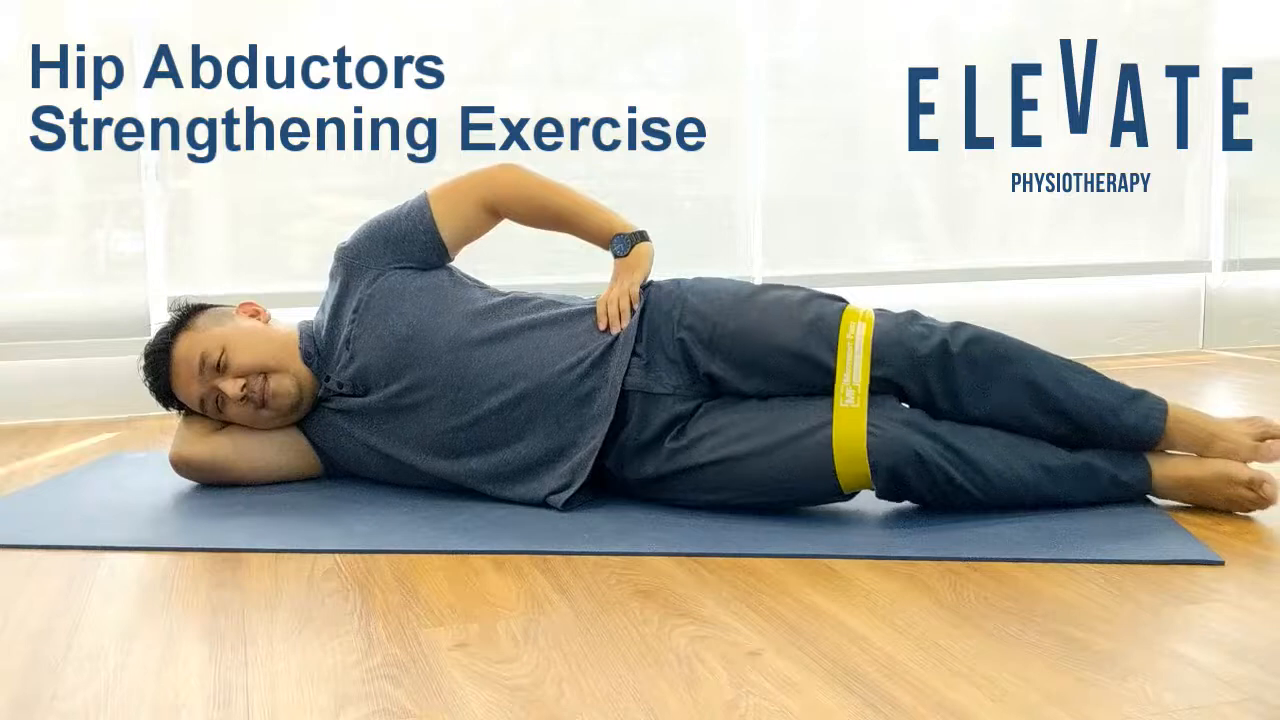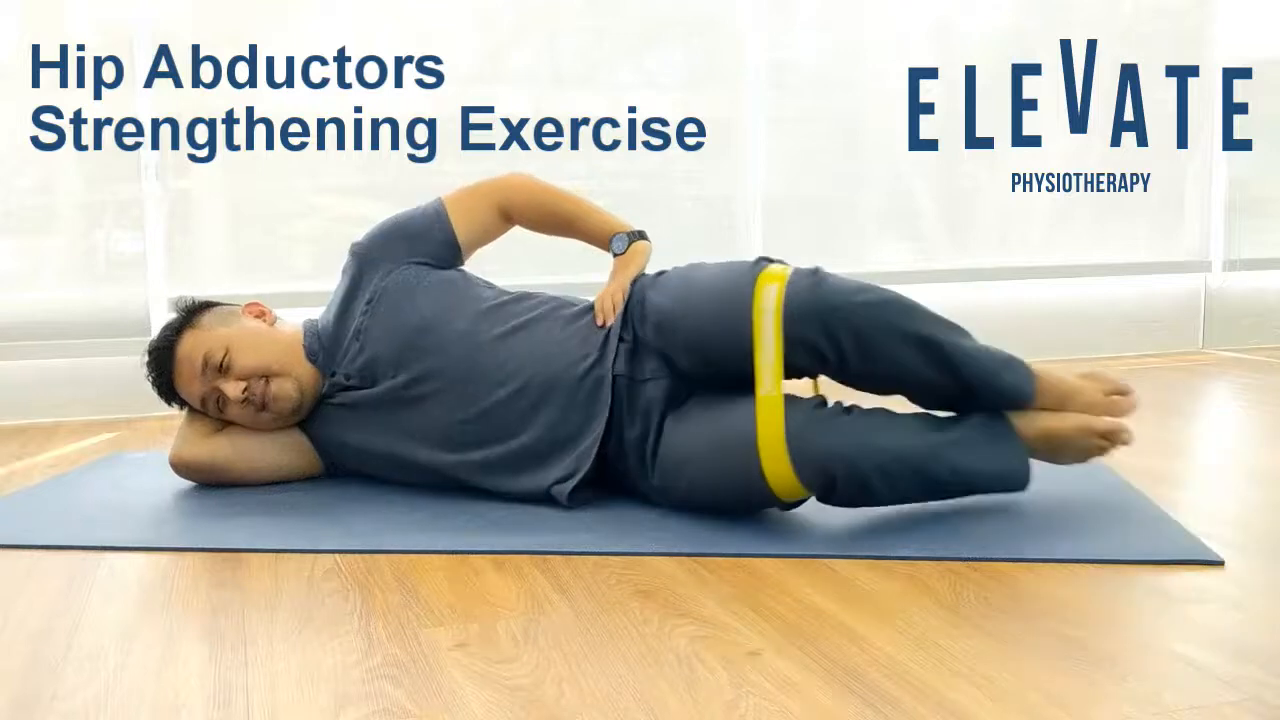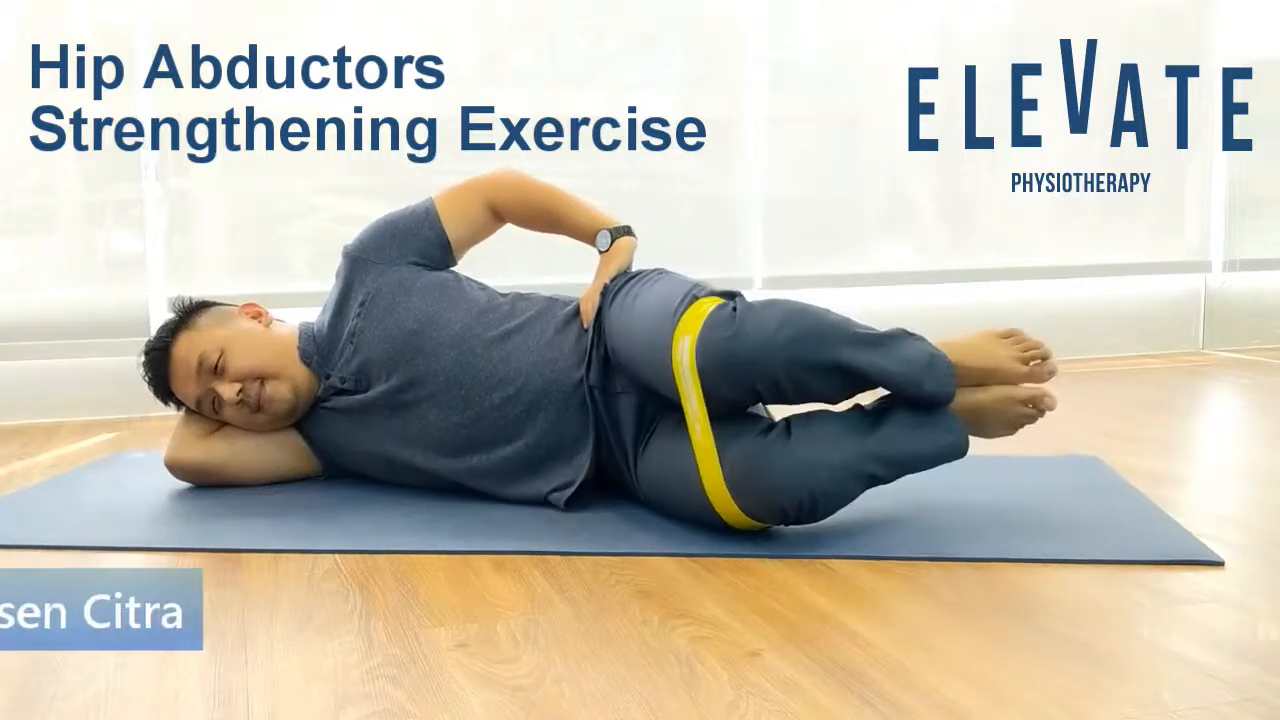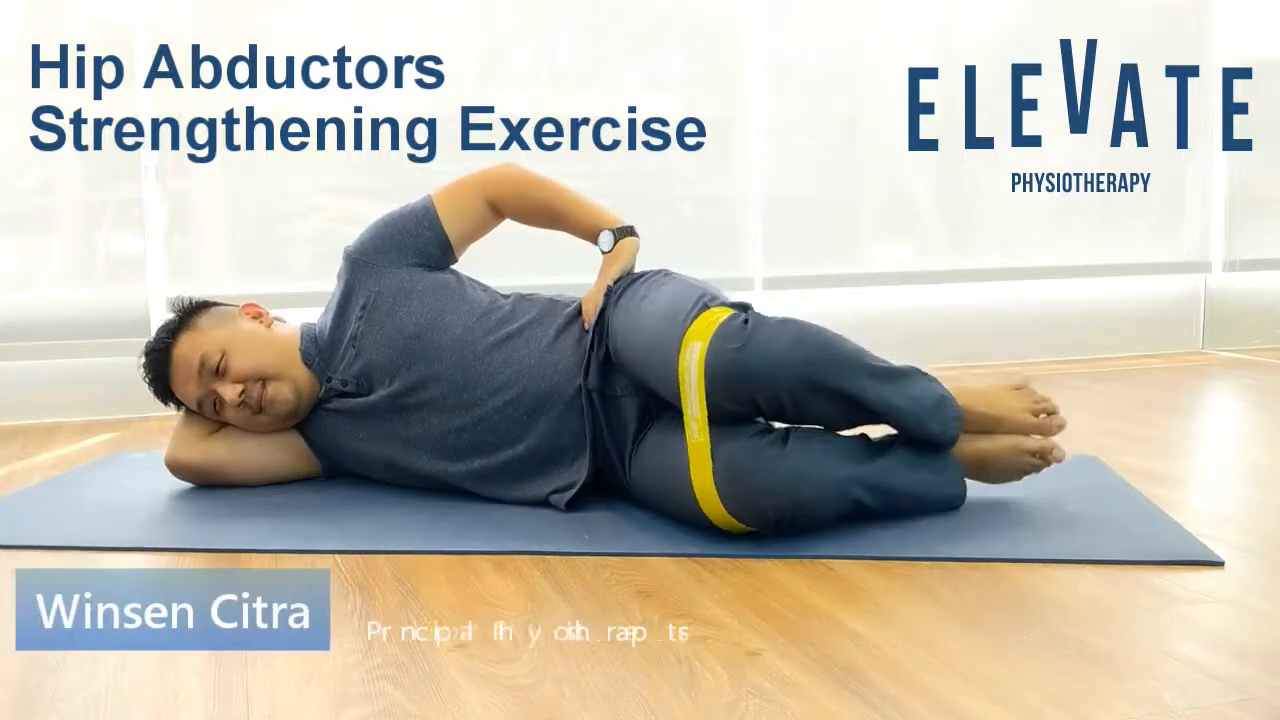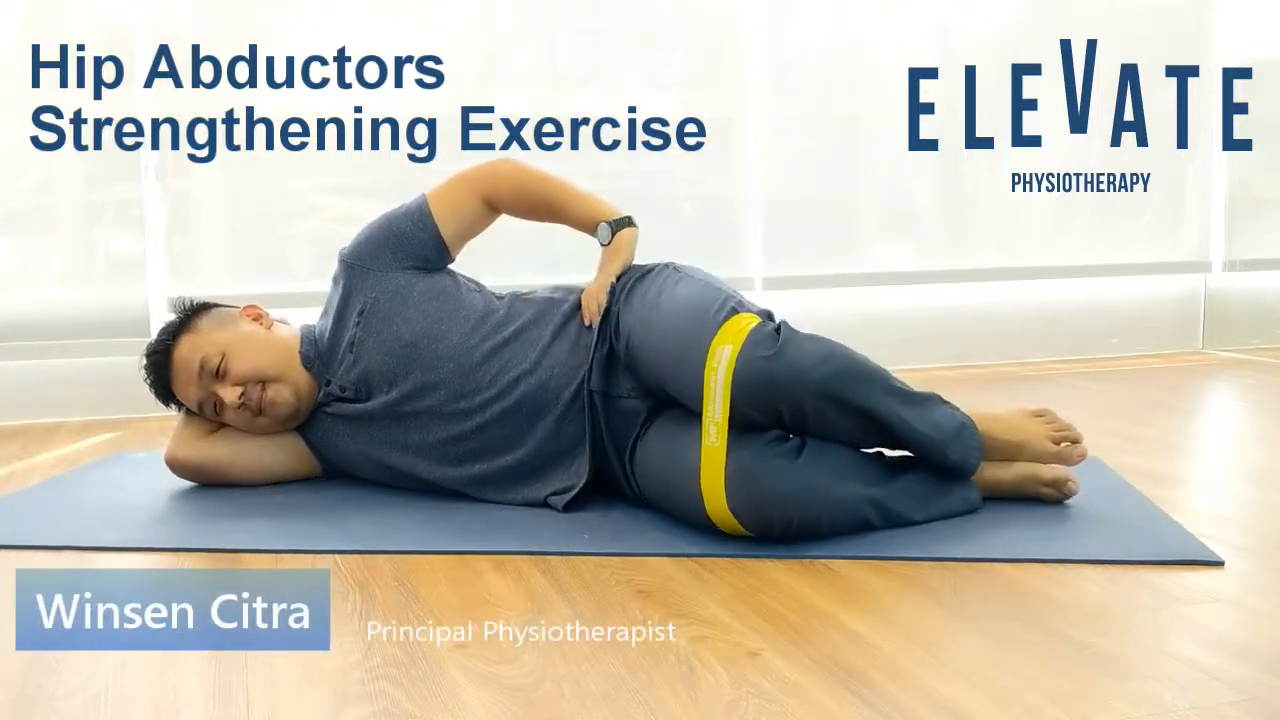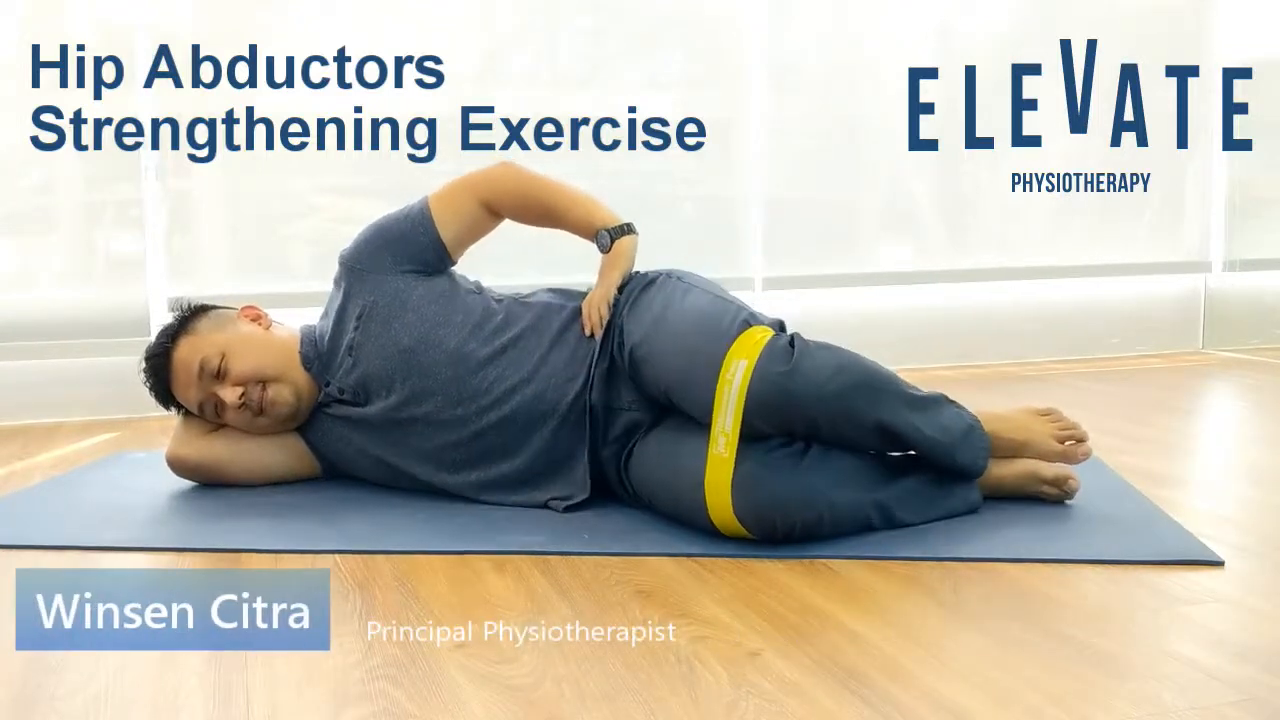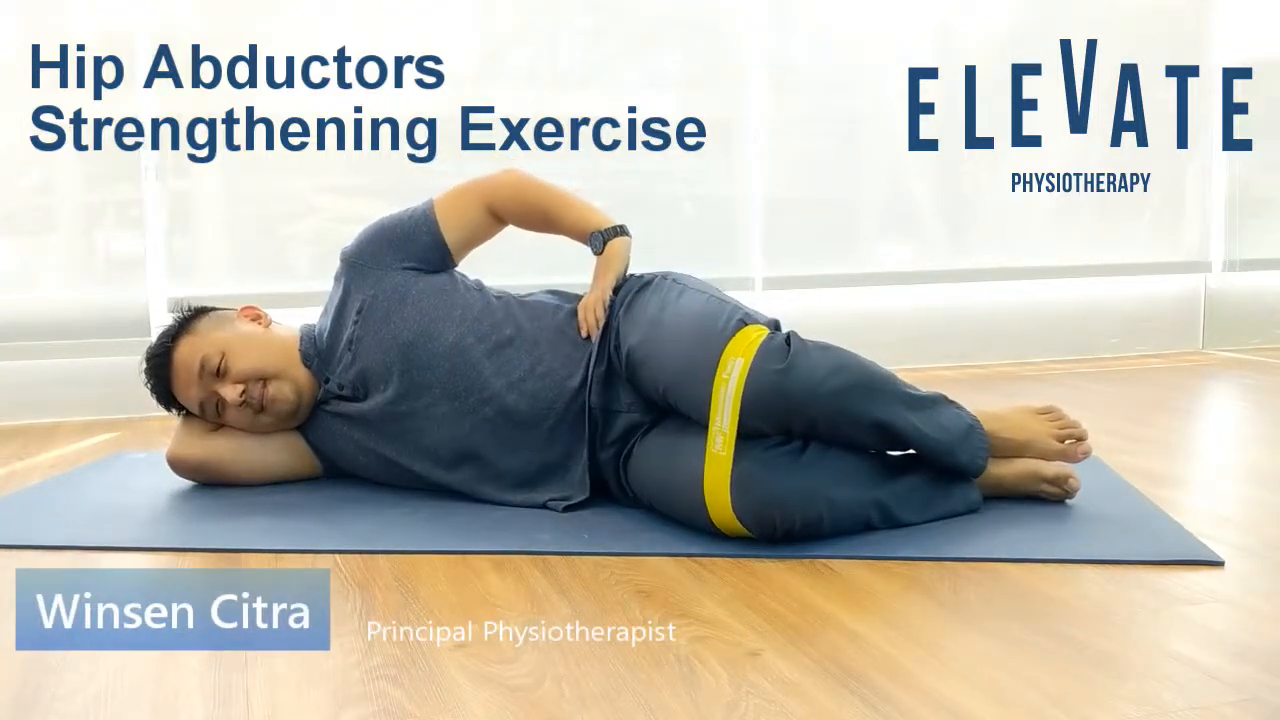
dt=0.4s
person 1, frame 1
left shoulder: (364, 270)
right shoulder: (331, 435)
left elbow: (498, 181)
left wrist: (628, 244)
left hip: (657, 339)
right hip: (652, 457)
left knee: (904, 355)
right knee: (894, 451)
left ankle: (1167, 423)
right ankle: (1155, 476)
person 1, frame 2
left shoulder: (375, 270)
right shoulder: (329, 436)
left elbow: (509, 191)
left wrist: (627, 243)
left hip: (641, 337)
right hip: (644, 454)
left knee: (808, 310)
right knee: (821, 446)
left ankle: (1028, 389)
right ankle: (1021, 445)
person 1, frame 3
left shoulder: (368, 270)
right shoulder: (324, 435)
left elbow: (498, 189)
left wrist: (612, 238)
left hip: (621, 329)
right hip: (630, 453)
left knee: (726, 351)
right knee: (778, 479)
left ankle: (935, 364)
right ankle: (955, 418)
person 1, frame 4
left shoulder: (368, 272)
right shoulder: (324, 437)
left elbow: (497, 181)
left wrist: (615, 236)
left hip: (629, 327)
right hip: (627, 454)
left knee: (734, 359)
right knee: (760, 482)
left ankle: (942, 406)
right ankle: (953, 460)
person 1, frame 5
left shoulder: (367, 272)
right shoulder: (327, 438)
left elbow: (493, 177)
left wrist: (613, 227)
left hip: (631, 325)
right hip: (628, 448)
left knee: (768, 368)
right knee: (767, 495)
left ankle: (963, 432)
right ankle: (970, 482)
person 1, frame 6
left shoulder: (369, 271)
right shoulder: (327, 439)
left elbow: (496, 182)
left wrist: (614, 236)
left hip: (634, 331)
right hip: (626, 454)
left knee: (779, 383)
right knee: (766, 500)
left ankle: (973, 433)
right ankle: (979, 479)
person 1, frame 7
left shoulder: (369, 268)
right shoulder: (328, 435)
left elbow: (501, 188)
left wrist: (608, 238)
left hip: (634, 329)
right hip: (622, 453)
left knee: (775, 380)
right knee: (761, 499)
left ankle: (973, 430)
right ankle: (977, 480)
